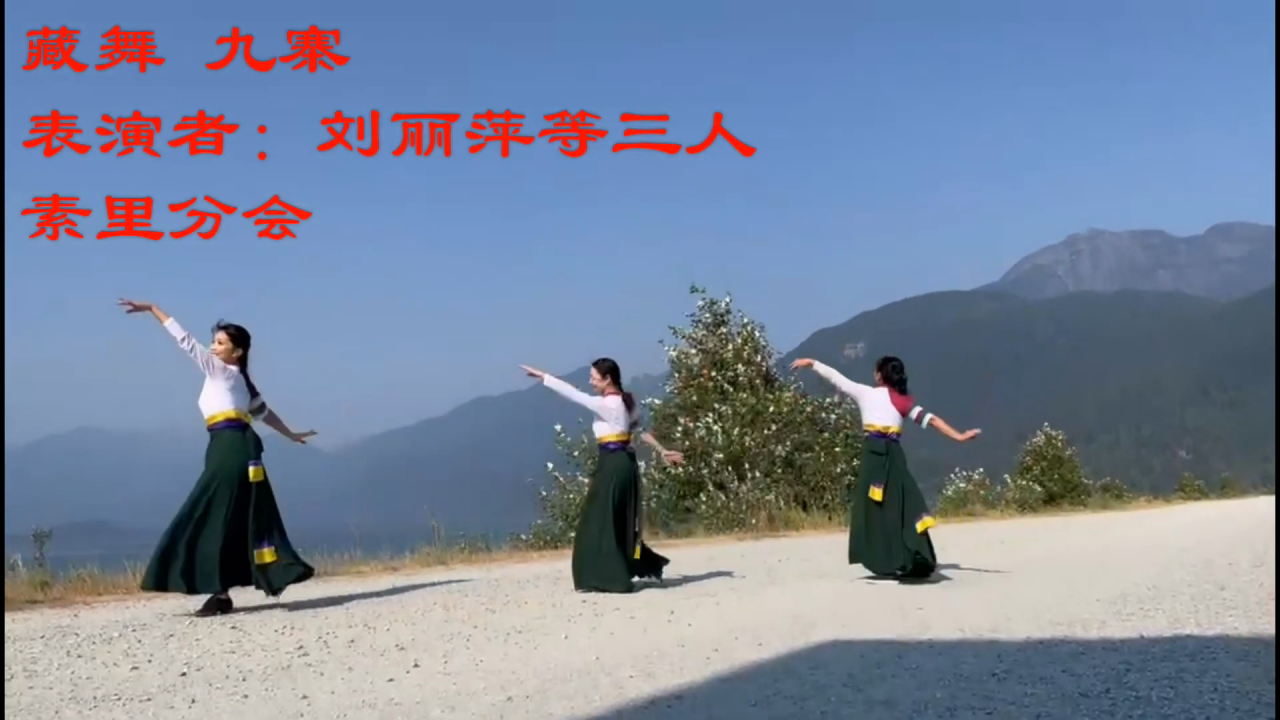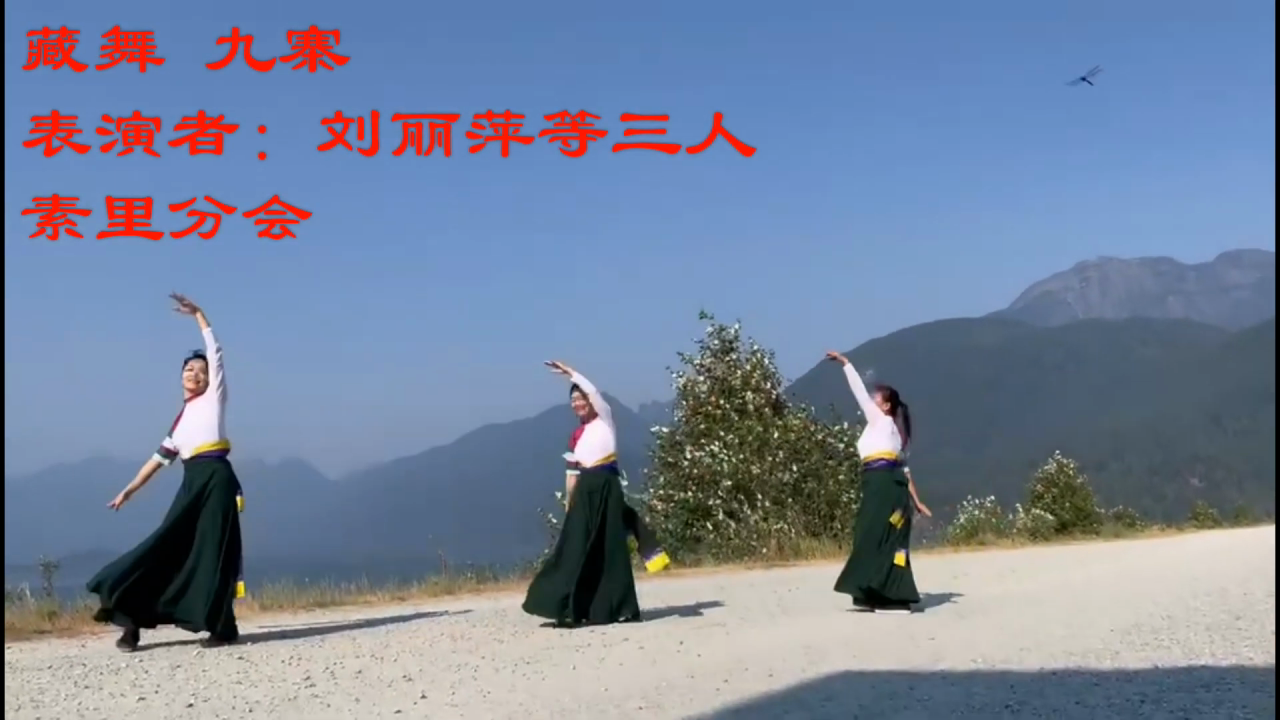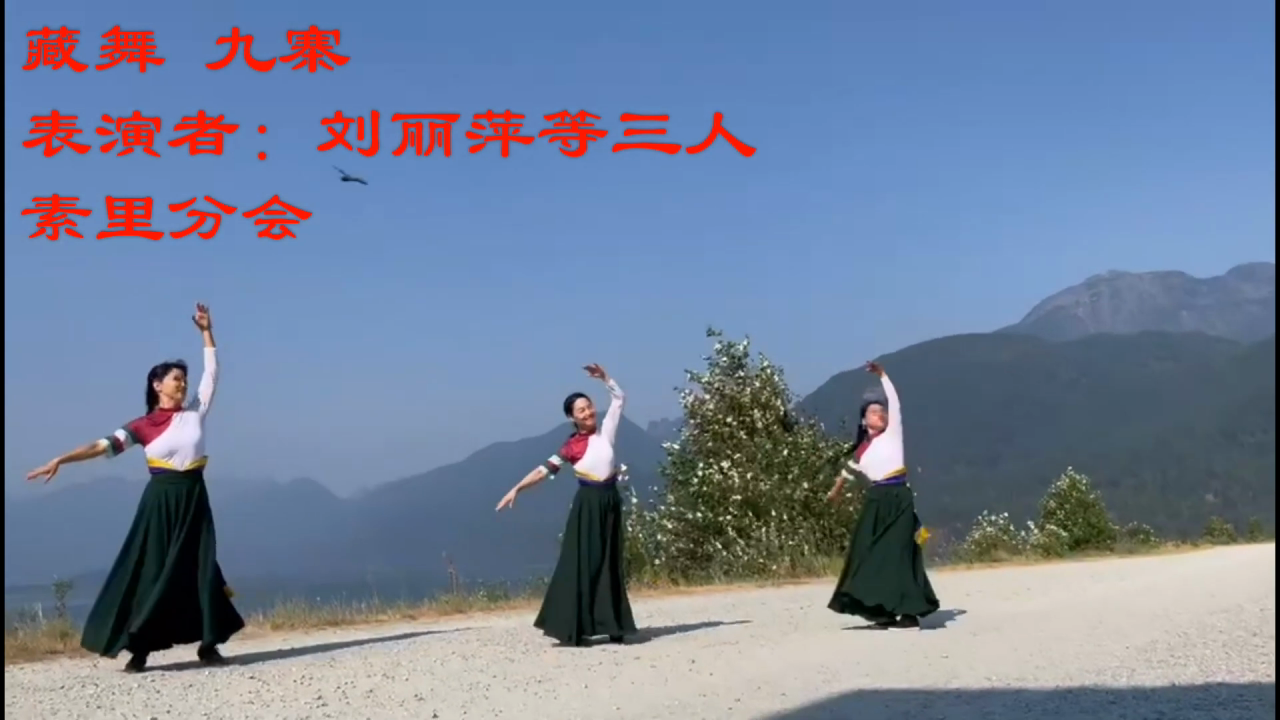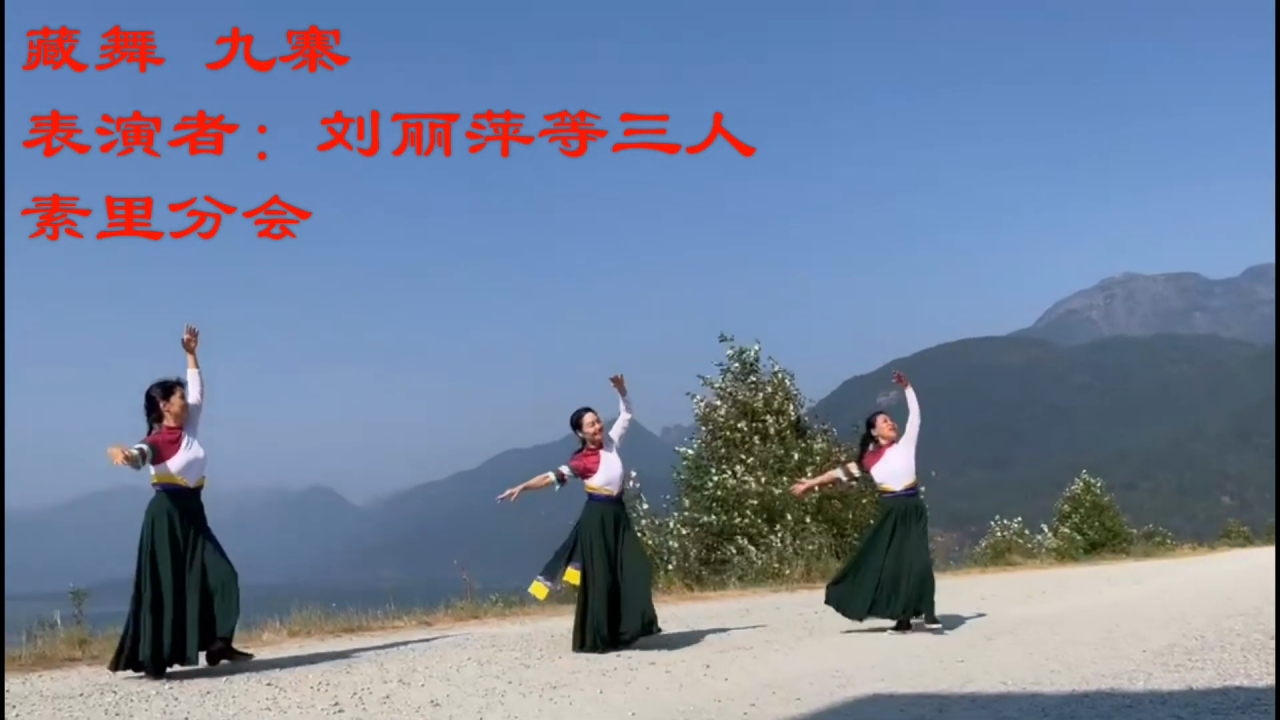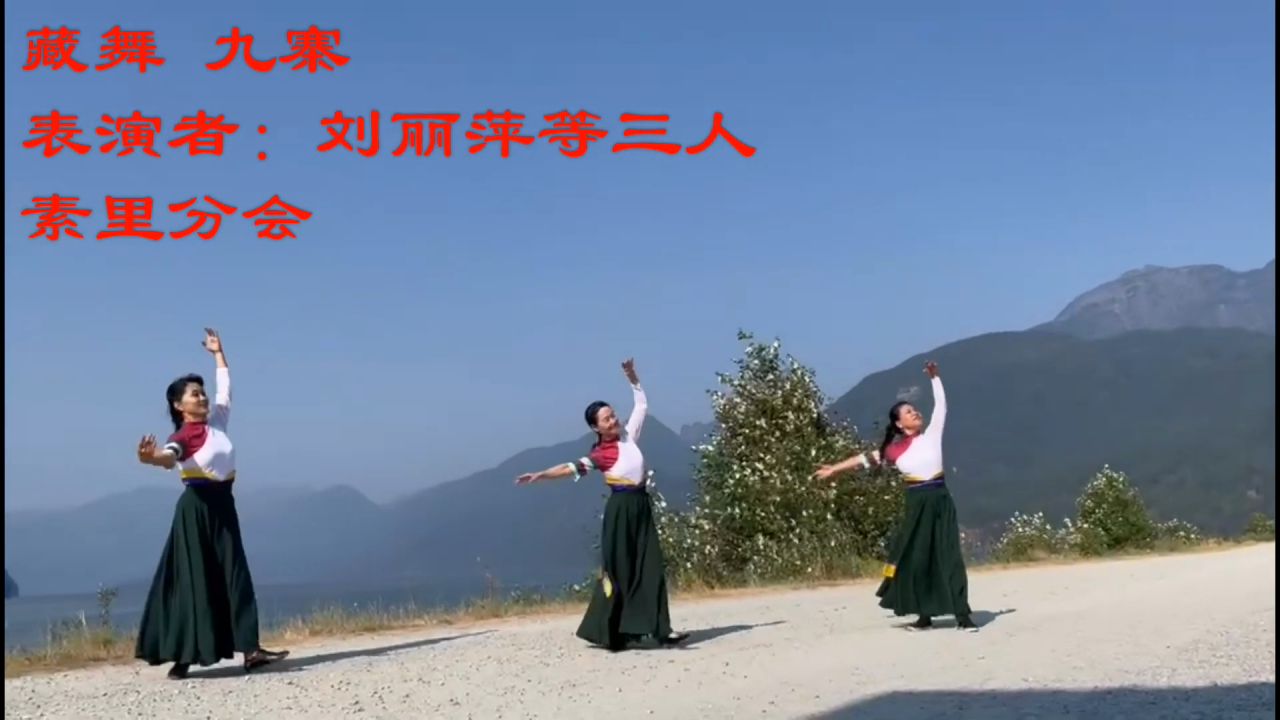
dt=0.4s
person 1, frame 1
left shoulder: (221, 372)
right shoulder: (238, 382)
left elbow: (186, 341)
right elbow: (262, 412)
left wrist: (152, 309)
right wrist: (292, 435)
left hip: (229, 449)
right hip: (235, 449)
left knee: (216, 518)
right knee: (245, 519)
left ankle: (220, 594)
right ankle: (274, 578)
person 1, frame 2
left shoulder: (213, 399)
right shoulder: (180, 420)
left elbow: (215, 355)
right elbow: (160, 458)
left wrist: (198, 315)
right wrist: (129, 489)
left hip: (217, 479)
right hip: (192, 484)
left knee: (211, 553)
right knee: (166, 549)
left ankle: (223, 627)
right ankle: (135, 620)
person 1, frame 3
left shoulder: (195, 414)
right shoulder: (143, 426)
left elbow: (211, 372)
right elbow: (103, 446)
left wrist: (207, 332)
right wrist: (62, 460)
left hip: (194, 497)
right hip: (161, 498)
left knee: (198, 569)
right knee: (149, 570)
left ankle: (207, 643)
right ankle: (139, 648)
person 1, frame 4
left shoulder: (189, 430)
right shoulder: (155, 441)
left elbow: (198, 391)
right elbow: (133, 456)
left wrist: (191, 354)
right wrist: (119, 454)
left hip: (193, 513)
right hip: (166, 515)
left knee: (218, 574)
right knee: (164, 585)
left ankle: (217, 644)
right ankle: (156, 659)
person 1, frame 5
left shoulder: (216, 426)
right shoulder: (180, 438)
left elbow: (225, 390)
right elbow: (169, 458)
left wrist: (217, 352)
right wrist: (150, 456)
left hip: (224, 507)
right hip: (197, 509)
left knee: (234, 577)
right knee: (195, 580)
left ankle: (250, 650)
right ankle: (184, 657)
person 2, frame 1
left shoulder: (608, 404)
right shoulder: (623, 402)
left elbow: (574, 394)
right elbow: (640, 429)
left wrist: (543, 376)
right wrist: (662, 451)
left hip: (614, 464)
right hip: (621, 462)
left knee: (605, 522)
right knee: (610, 520)
left ankle: (618, 579)
person 2, frame 2
left shoulder: (605, 420)
right shoulder: (578, 436)
left elbow: (592, 391)
right elbow: (574, 471)
left wrist: (569, 372)
right wrist: (568, 503)
left hip: (606, 487)
right hip: (586, 490)
left knee: (611, 549)
right knee: (575, 549)
left ankle: (624, 608)
right ankle: (569, 609)
person 2, frame 3
left shoulder: (606, 431)
right shoulder: (572, 447)
left elbow: (619, 400)
right elbow: (544, 470)
left wrist: (604, 378)
right wrist: (515, 489)
left hip: (611, 501)
right hip: (588, 504)
left knee: (609, 565)
right knee: (582, 565)
left ankle: (612, 624)
right ankle: (571, 628)
person 2, frame 4
left shoulder: (611, 442)
right shoulder: (580, 461)
left elbow: (626, 414)
right elbow: (551, 477)
left wrist: (621, 390)
right wrist: (522, 487)
left hip: (619, 515)
right hip: (596, 517)
left knee: (636, 568)
right knee: (599, 577)
left ankle: (634, 628)
right ankle: (595, 638)
person 2, frame 5
left shoulder: (628, 437)
right shoulder: (598, 454)
left elbow: (641, 406)
right elbow: (570, 468)
left wrist: (633, 378)
right wrist: (540, 475)
left hip: (643, 507)
right hip: (621, 509)
left knee: (651, 569)
right knee: (620, 571)
left ankle: (660, 630)
right ankle: (612, 633)
person 3, frame 1
left shoulder: (867, 394)
right shoulder: (905, 401)
left elbow: (838, 379)
right elbow: (929, 419)
left wrist: (812, 363)
right wrist: (959, 436)
left hip: (874, 452)
right hip: (894, 454)
left knee: (875, 510)
right knee: (899, 507)
left ankle: (886, 566)
right ankle: (912, 564)
person 3, frame 2
left shoulder: (880, 420)
right shoulder: (894, 430)
left elbow: (860, 391)
right elbow: (902, 467)
left wrist: (845, 362)
right wrist: (915, 501)
left hip: (883, 482)
right hip: (884, 484)
left knee: (876, 537)
right knee: (884, 538)
left ankle: (891, 597)
right ankle: (894, 597)
person 3, frame 3
left shoulder: (893, 434)
right shoulder: (863, 448)
left elbow: (895, 404)
right elbow: (849, 469)
left wrist: (882, 376)
right wrist: (836, 490)
left hip: (898, 498)
right hip: (875, 501)
left knee: (897, 553)
right knee: (872, 555)
left ankle: (910, 614)
right ankle: (887, 613)
person 3, frame 4
left shoulder: (905, 444)
right shoulder: (869, 459)
left elbow: (915, 415)
right elbow: (842, 473)
left wrist: (907, 388)
right wrist: (810, 483)
left hip: (913, 509)
right hip: (890, 512)
left knee: (916, 559)
right knee: (887, 563)
left ankle: (928, 614)
right ankle: (903, 617)
person 3, frame 5
left shoulder: (932, 434)
right shoulder: (894, 448)
left elbow: (940, 405)
right elbow: (865, 459)
left wrist: (934, 377)
right wrist: (835, 468)
left hip: (940, 498)
right hip: (917, 500)
left knee: (949, 554)
right knee: (917, 556)
left ankle: (962, 614)
right ankle: (924, 614)
